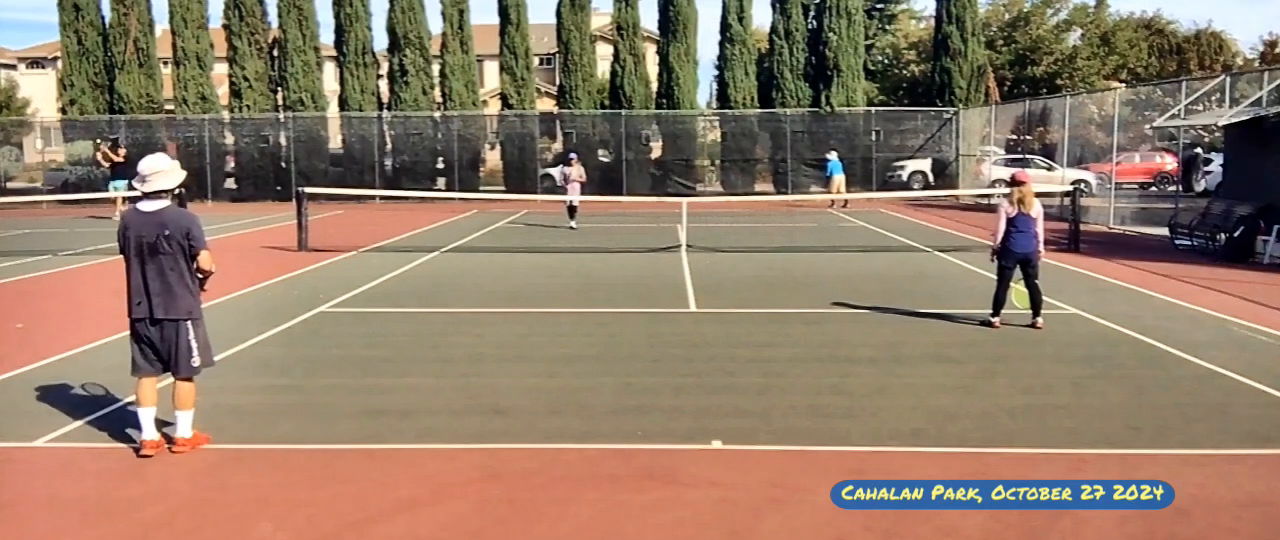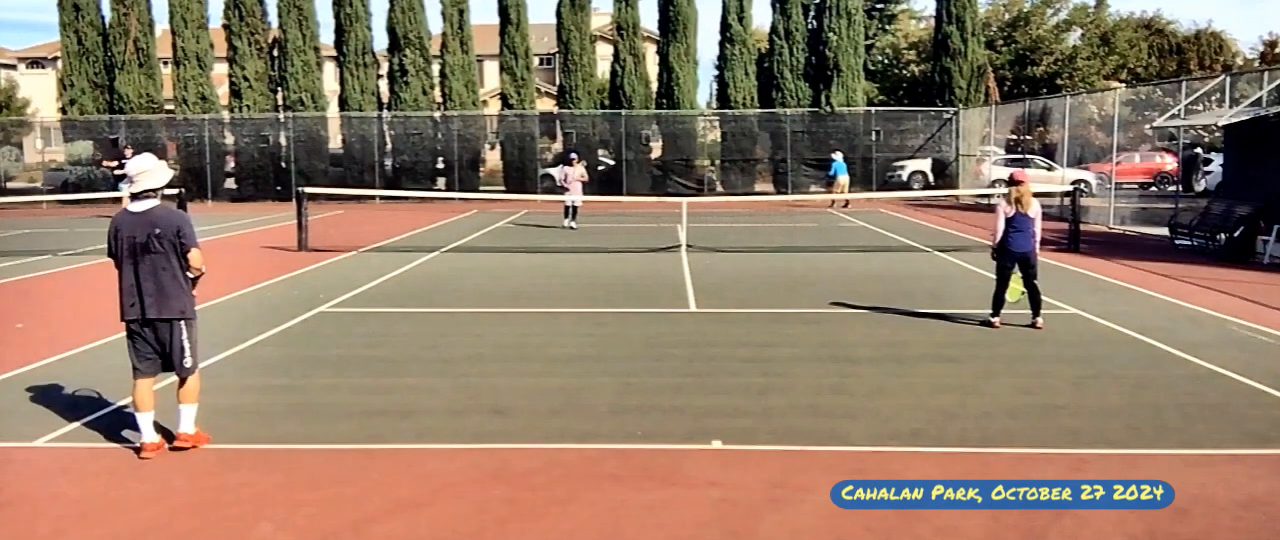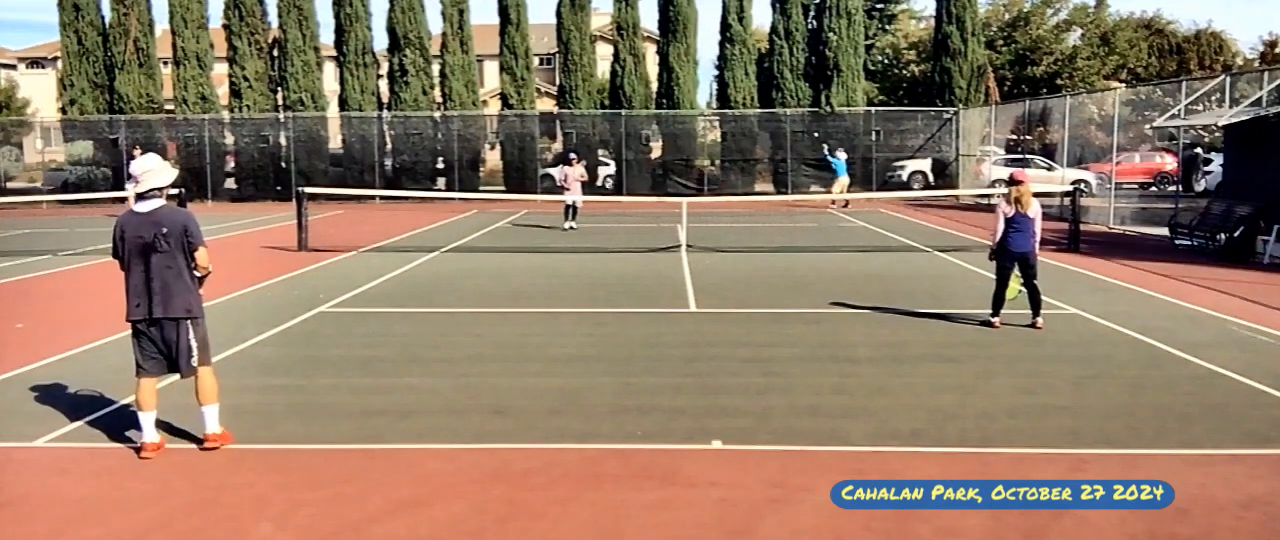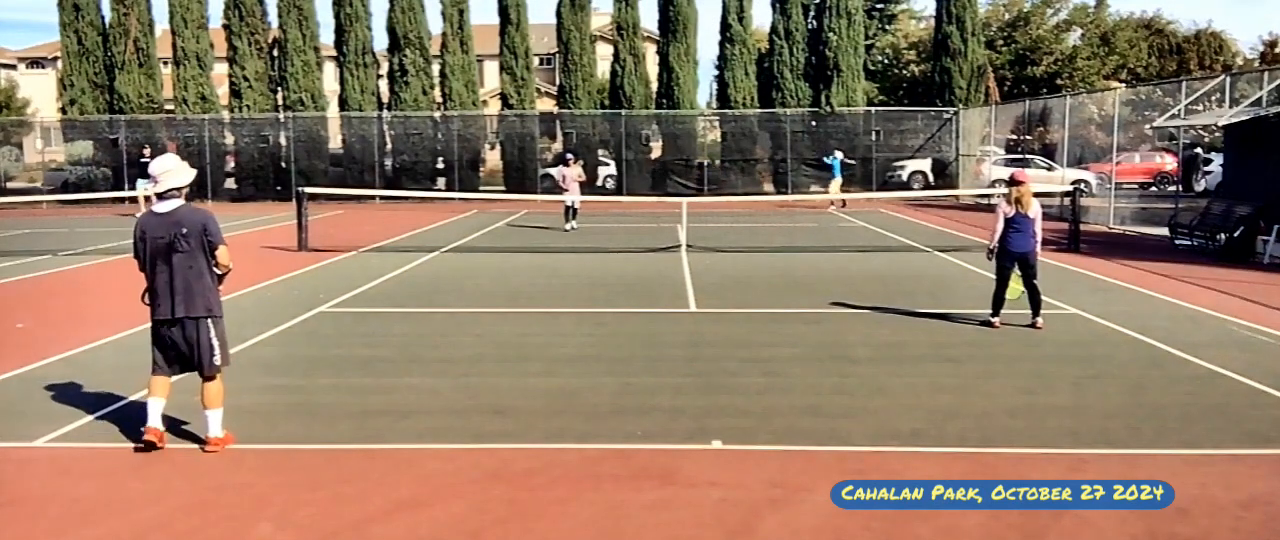
dt=0.3s
person 1, frame 1
left shoulder: (128, 220)
right shoulder: (185, 219)
left elbow: (131, 258)
right elbow: (205, 265)
right wrist: (197, 279)
left hip: (142, 309)
right hip: (179, 307)
left knee: (146, 374)
right knee: (184, 374)
left ankle: (148, 437)
right ankle: (183, 435)
person 1, frame 2
left shoulder: (118, 222)
right shoulder: (176, 218)
left elbow: (118, 263)
right elbow: (196, 264)
right wrist: (189, 280)
left hip: (135, 310)
right hip: (174, 307)
left knee: (143, 375)
right knee: (188, 370)
left ankle: (149, 439)
right ankle: (187, 431)
person 1, frame 3
left shoulder: (124, 222)
right shoulder: (181, 218)
left elbow: (123, 264)
right elbow: (203, 263)
right wrist: (194, 279)
left hip: (142, 309)
right hip: (181, 307)
left knee: (147, 375)
right knee: (202, 367)
left ankle: (149, 439)
right ankle: (212, 431)
person 1, frame 4
left shoulder: (144, 223)
right shoulder: (201, 218)
left elbow: (143, 266)
right elbow: (224, 261)
right wrist: (214, 276)
left hip: (163, 309)
right hip: (201, 307)
left knee: (161, 370)
right knee: (210, 373)
left ankle: (152, 426)
right ankle: (215, 435)
person 2, frame 1
left shoulder: (1006, 204)
right shoulder: (1036, 204)
left elbow: (1000, 229)
right elbow: (1039, 229)
left wrist: (995, 247)
right wrist: (1040, 247)
left hip: (1010, 249)
right hip: (1030, 249)
left knee: (1003, 284)
right knee: (1033, 285)
left ankle: (995, 318)
right ankle: (1037, 318)
person 2, frame 2
left shoulder: (1004, 204)
right shoulder: (1034, 204)
left elbow: (999, 229)
right elbow: (1037, 229)
left wrist: (994, 247)
right wrist: (1036, 247)
left hip: (1008, 249)
right hip: (1028, 250)
left knee: (1002, 285)
right knee: (1032, 285)
left ankle: (995, 318)
right ankle: (1037, 319)
person 2, frame 3
left shoulder: (1004, 204)
right shoulder: (1034, 204)
left elbow: (999, 229)
right elbow: (1037, 230)
left wrist: (993, 247)
right wrist: (1036, 247)
left hip: (1007, 249)
right hip: (1027, 249)
left knee: (1001, 285)
right knee: (1031, 284)
left ankle: (995, 318)
right ankle: (1037, 319)
person 2, frame 4
left shoulder: (1004, 204)
right shoulder: (1035, 204)
left elbow: (998, 229)
right elbow: (1038, 229)
left wrist: (991, 246)
right wrist: (1037, 247)
left hip: (1007, 249)
right hip: (1028, 250)
left knee: (1001, 285)
right knee: (1032, 284)
left ankle: (995, 318)
right ankle: (1037, 319)
